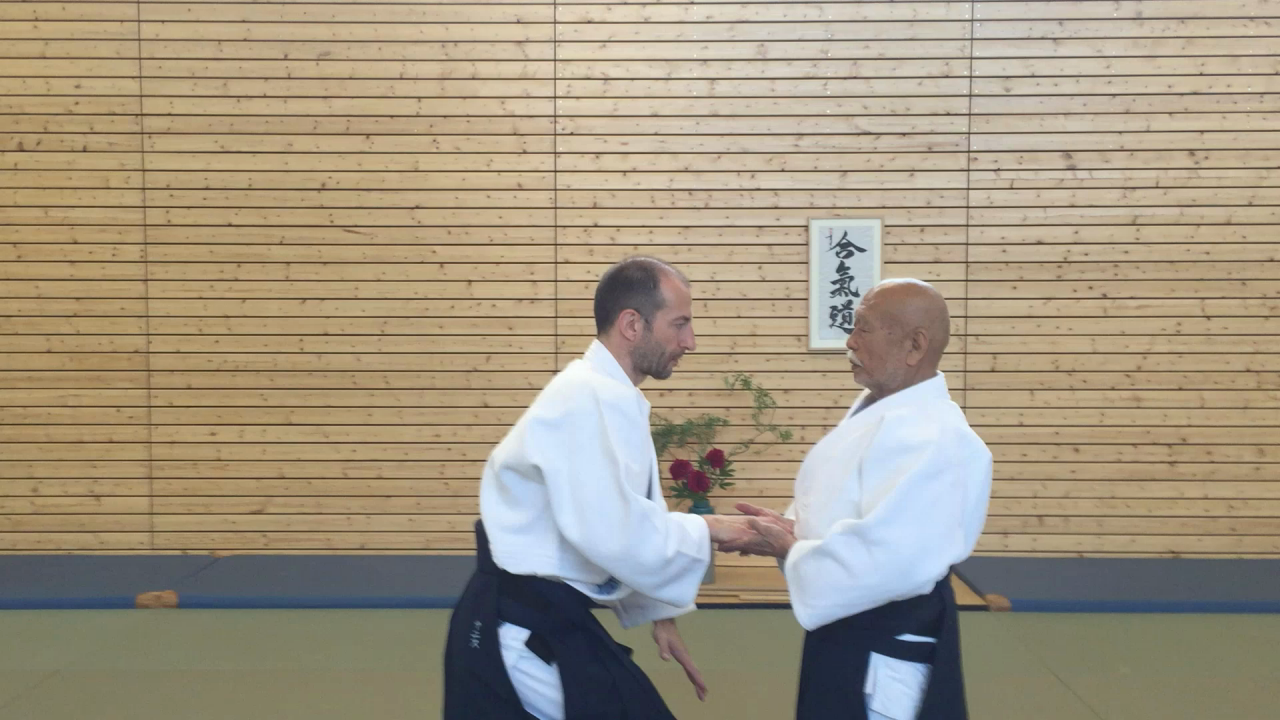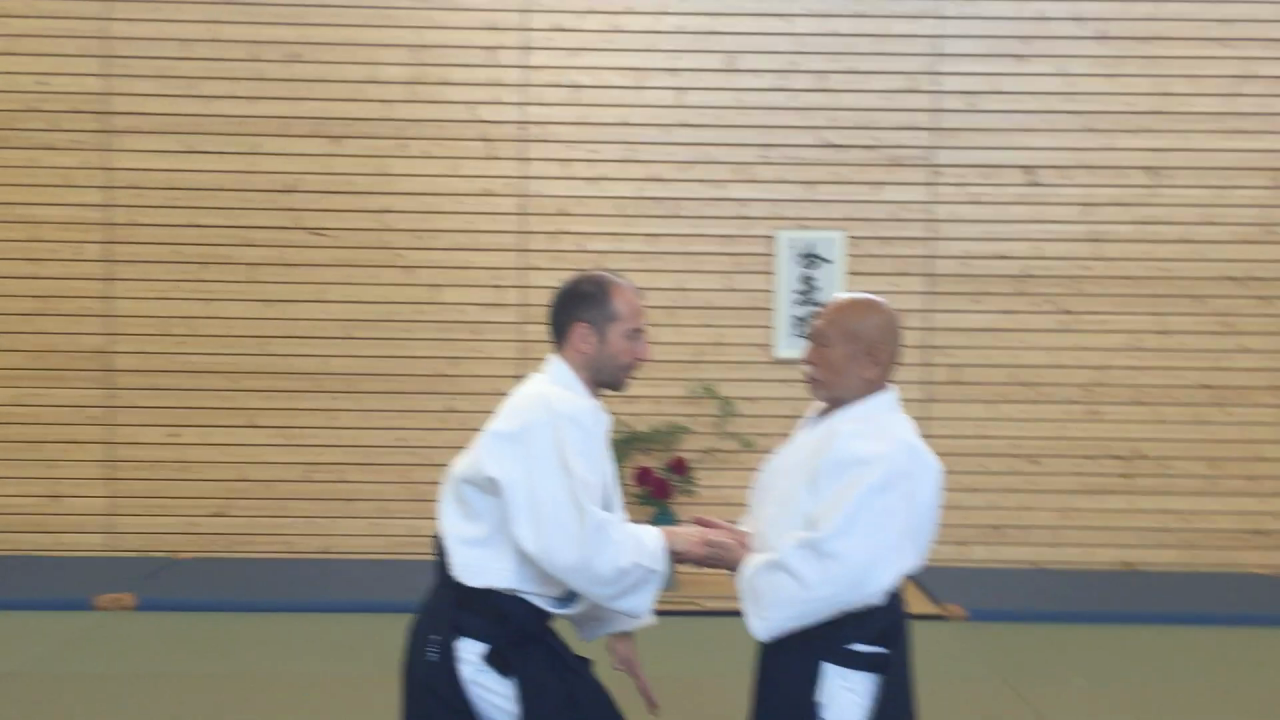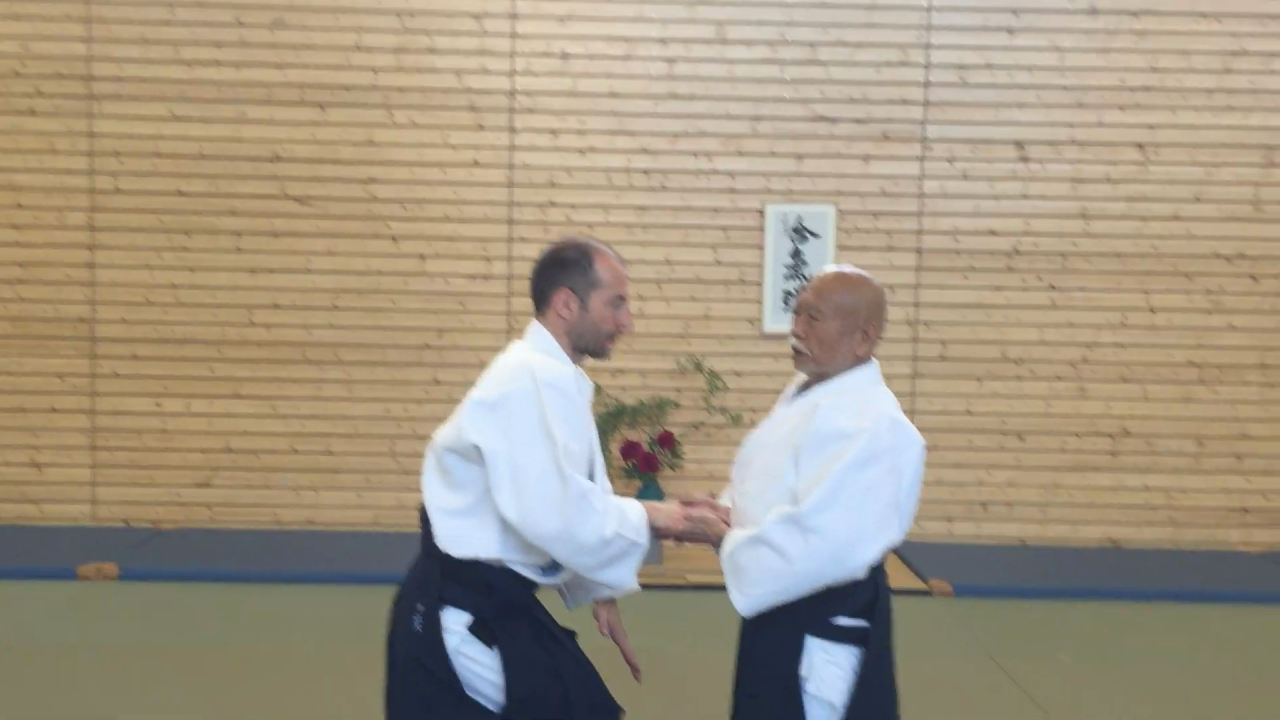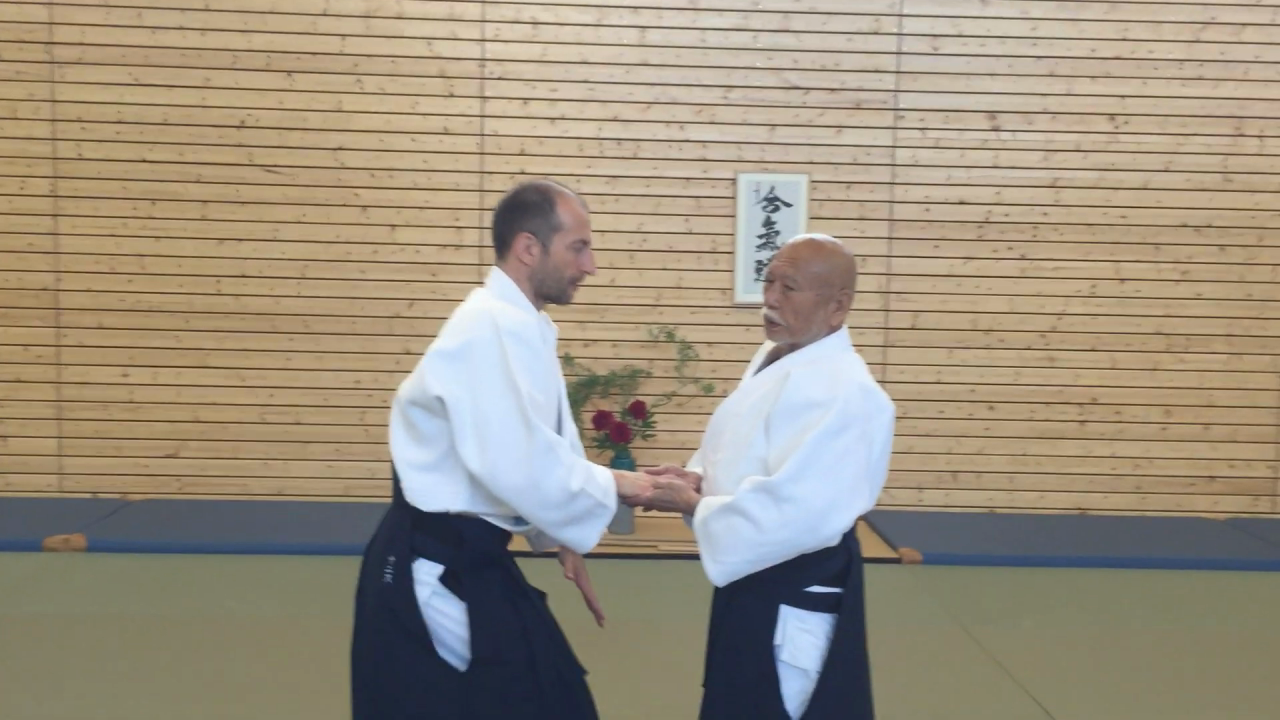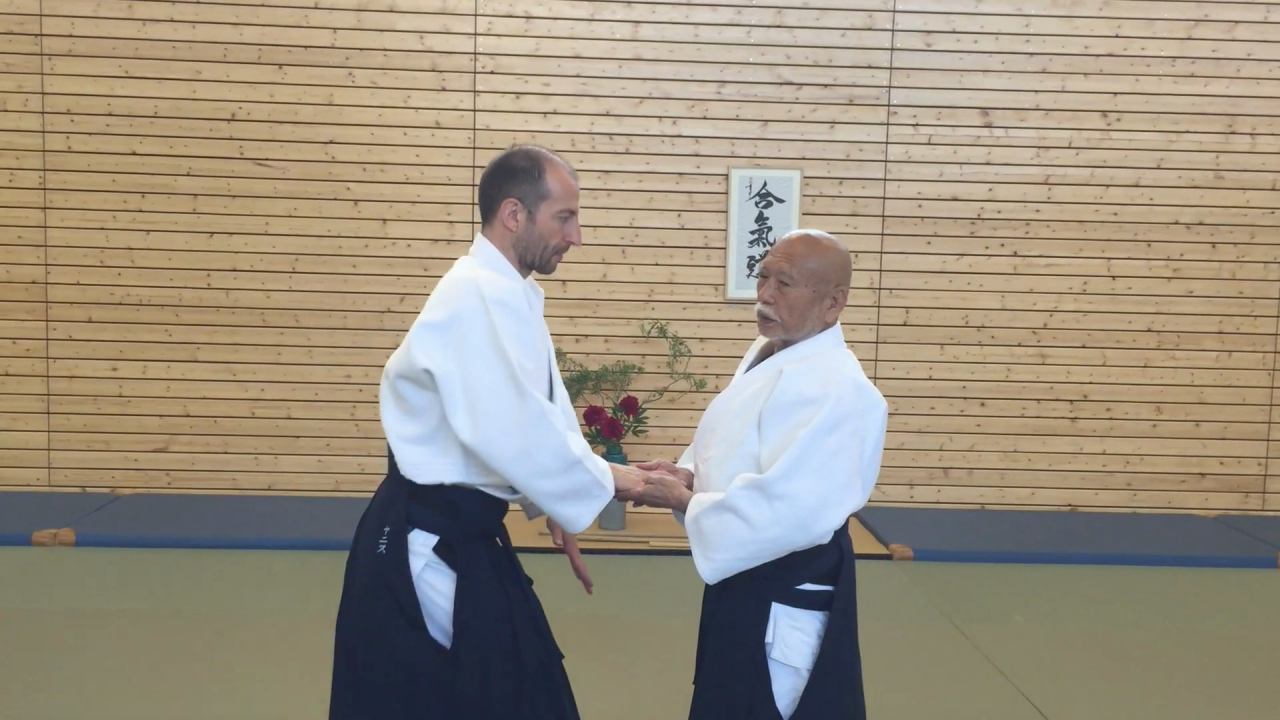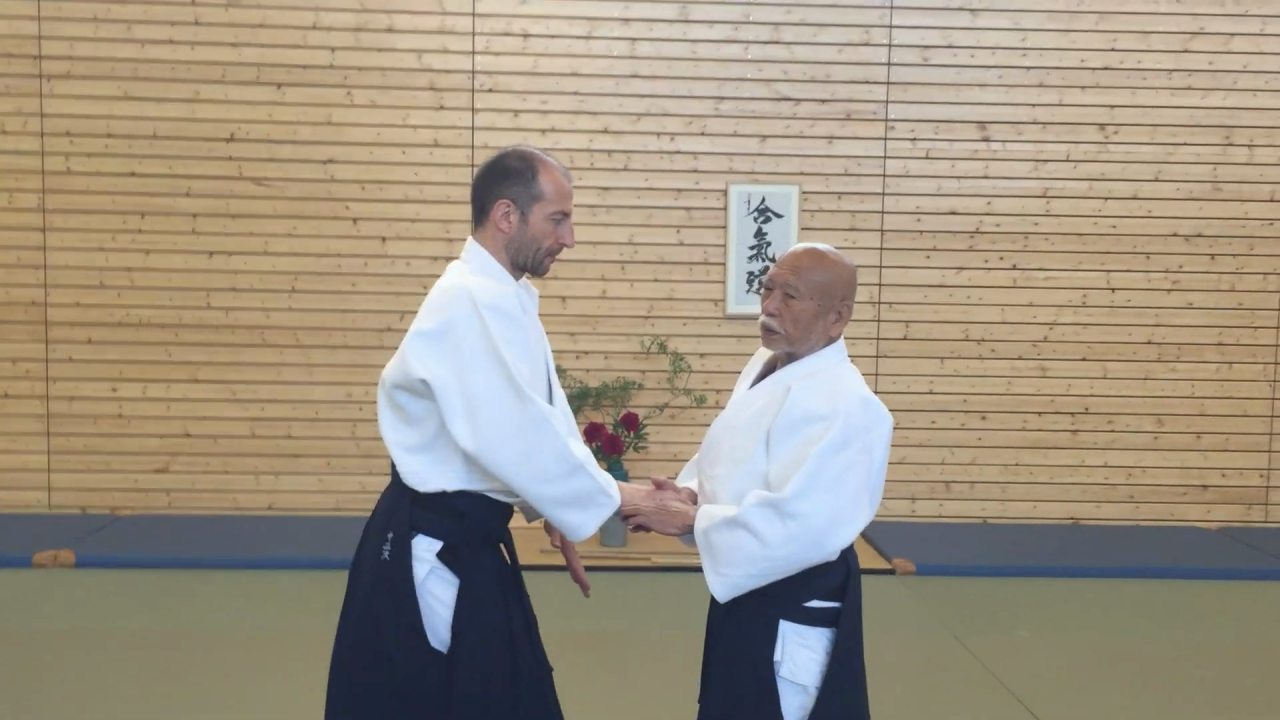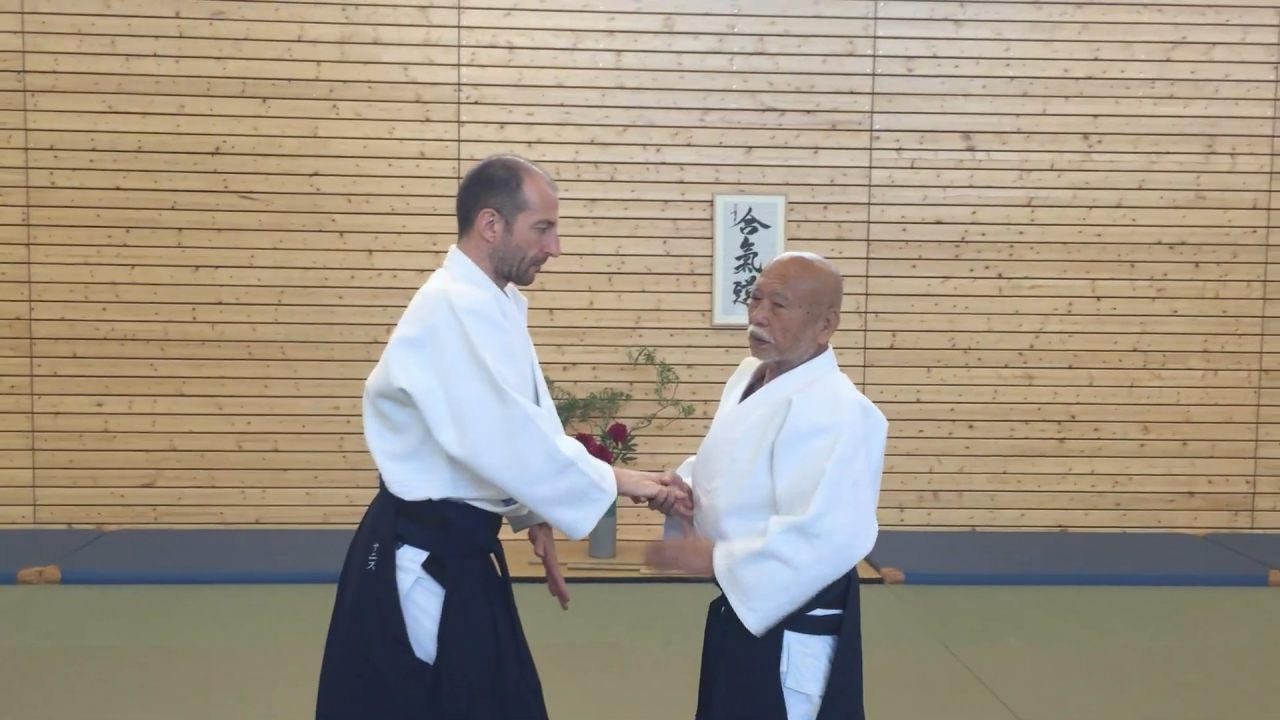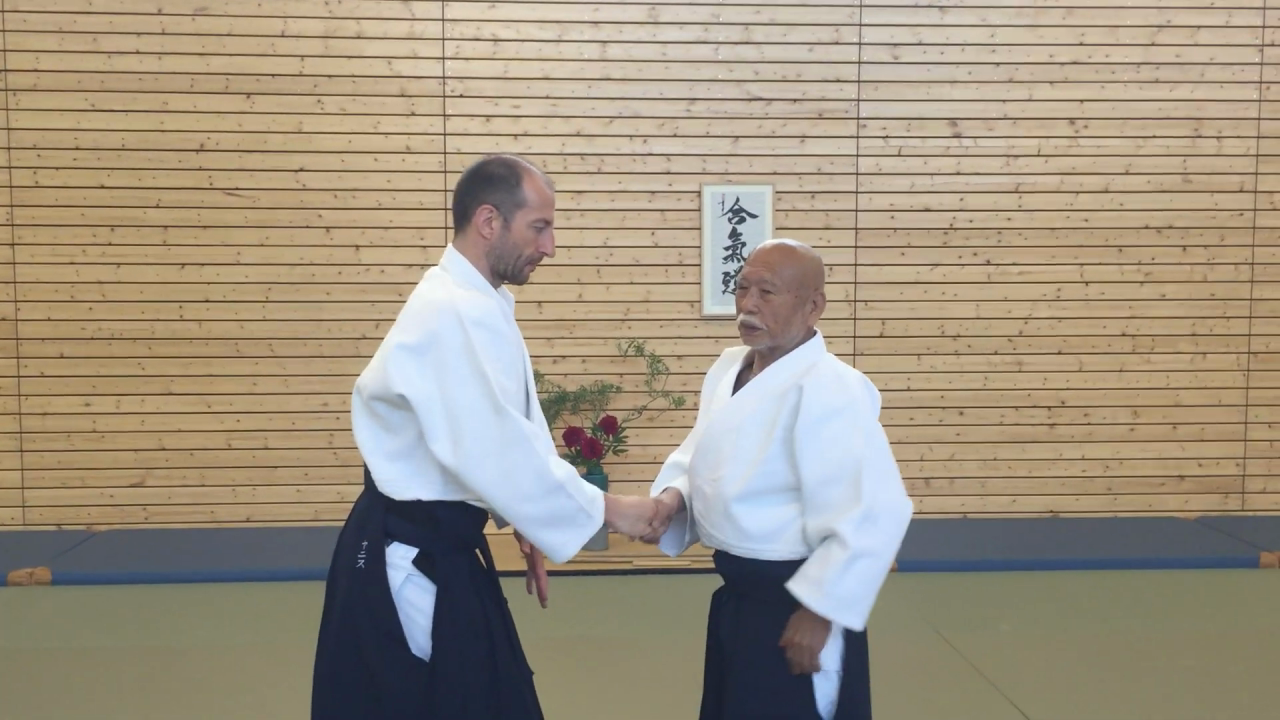
dt=0.3s
person 1, frame 1
left shoulder: (611, 397)
right shoulder: (591, 398)
left elbow: (628, 522)
right elbow: (615, 536)
left wrist: (657, 611)
right wrist: (705, 531)
left hip: (550, 623)
right hip: (519, 638)
person 1, frame 2
left shoulder: (570, 410)
right shoulder: (549, 411)
left elbow: (592, 532)
right elbow: (571, 547)
left wrist: (616, 625)
right wrist: (662, 542)
left hip: (508, 636)
right hip: (479, 648)
person 1, frame 3
left shoulder: (554, 378)
right shoulder: (531, 380)
left elbow: (577, 498)
right elbow: (552, 517)
left wrist: (599, 592)
right wrist: (645, 518)
left hip: (492, 610)
right hip: (462, 620)
person 1, frame 4
left shoulder: (517, 325)
right shoulder: (494, 327)
left elbow: (542, 451)
right elbow: (520, 468)
left wrist: (565, 541)
right wrist: (613, 484)
left hip: (462, 562)
right hip: (432, 573)
person 1, frame 5
left shoulder: (507, 292)
right shoulder: (479, 295)
left elbow: (533, 415)
right elbow: (514, 432)
left wrist: (556, 510)
right wrist: (605, 479)
left hip: (459, 534)
right hip: (427, 547)
person 1, frame 6
left shoulder: (501, 296)
right shoulder: (473, 302)
left elbow: (535, 421)
right elbow: (517, 438)
left wrist: (556, 514)
right wrist: (611, 495)
left hip: (463, 544)
right hip: (432, 555)
person 1, frame 7
left shoulder: (494, 304)
right shoulder: (454, 308)
left elbow: (522, 425)
right elbow: (505, 439)
left wrist: (536, 518)
right wrist: (615, 483)
left hip: (454, 554)
right hip: (420, 565)
person 1, frame 8
left shoulder: (480, 300)
right shoulder: (455, 313)
left elbow: (513, 430)
right elbow: (497, 449)
left wrist: (529, 525)
right wrist: (605, 510)
left hip: (440, 551)
right hip: (407, 562)
person 2, frame 1
left shoulder: (936, 438)
right shoulder: (874, 408)
left elbow: (890, 560)
left wrist: (787, 547)
right wrist: (791, 526)
left hip: (891, 646)
right hip: (844, 630)
person 2, frame 2
left shoulder: (889, 453)
right shoulder: (826, 421)
left elbow: (842, 572)
left wrist: (741, 560)
right wrist: (745, 539)
left hip: (843, 658)
right hip: (800, 643)
person 2, frame 3
left shoulder: (870, 424)
right shoulder: (808, 391)
left elbow: (826, 547)
left wrist: (724, 535)
right wrist: (729, 510)
left hip: (826, 626)
right hip: (782, 613)
person 2, frame 4
left shoulder: (843, 392)
right shoulder: (776, 357)
left elbow: (796, 513)
left wrist: (693, 503)
right wrist: (699, 478)
left hip: (799, 593)
right hip: (755, 578)
person 2, frame 5
left shoulder: (835, 388)
right shoulder: (767, 353)
left elbow: (789, 510)
left wrist: (683, 500)
right wrist: (689, 475)
left hip: (791, 589)
right hip: (747, 575)
person 2, frame 6
left shoulder: (841, 404)
right shoulder: (766, 367)
left elbow: (802, 526)
left wrist: (691, 519)
right wrist: (691, 493)
left hip: (796, 608)
right hip: (752, 594)
person 2, frame 7
left shoulder: (832, 410)
right shoulder: (749, 378)
left elbow: (824, 536)
left wrist: (718, 558)
right wrist: (684, 493)
left hip: (794, 618)
right hip: (744, 602)
person 2, frame 8
left shoulder: (831, 391)
right shoulder: (727, 368)
left elbow: (870, 516)
right elbow: (699, 453)
left wrist: (818, 613)
right wrist: (674, 497)
left hip: (798, 602)
right hip: (742, 594)
